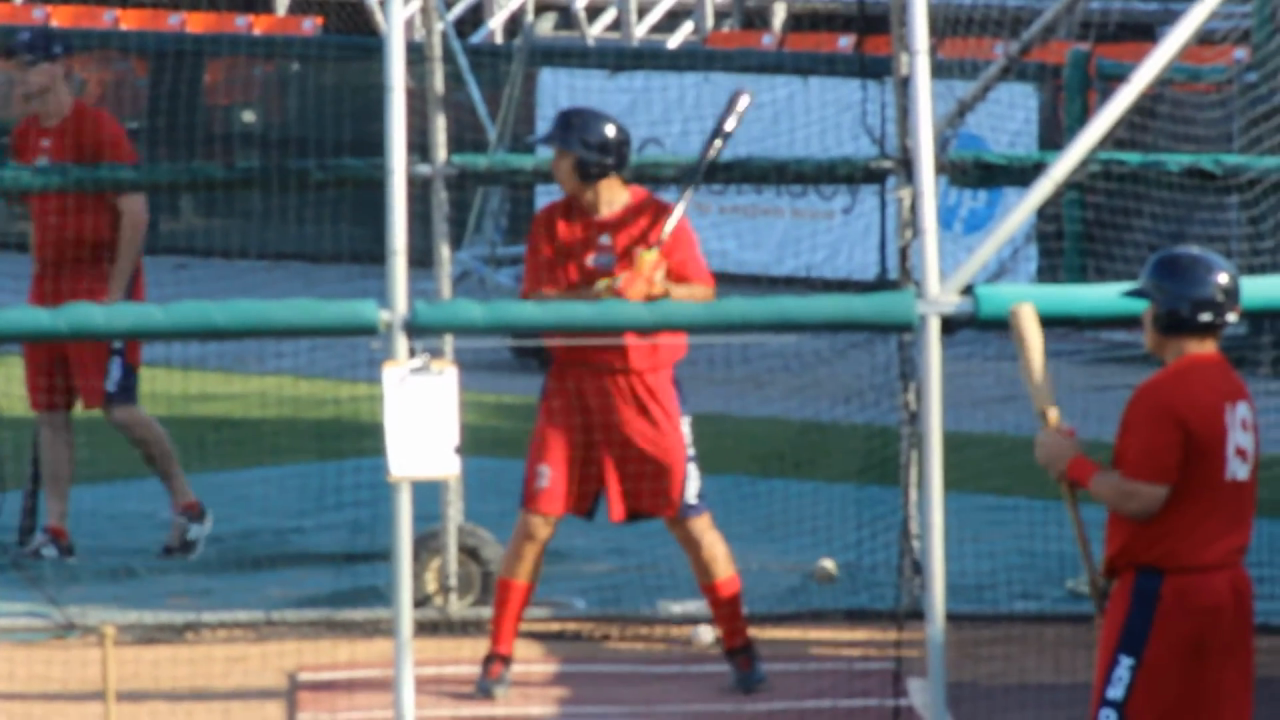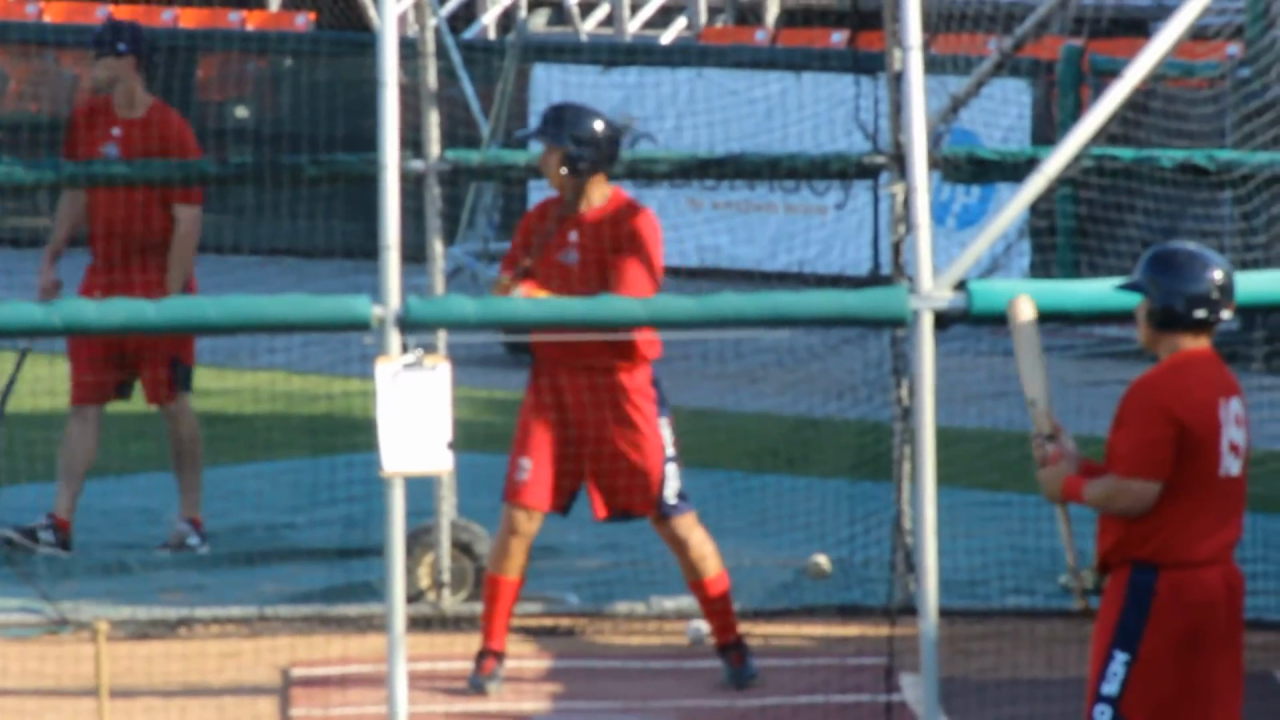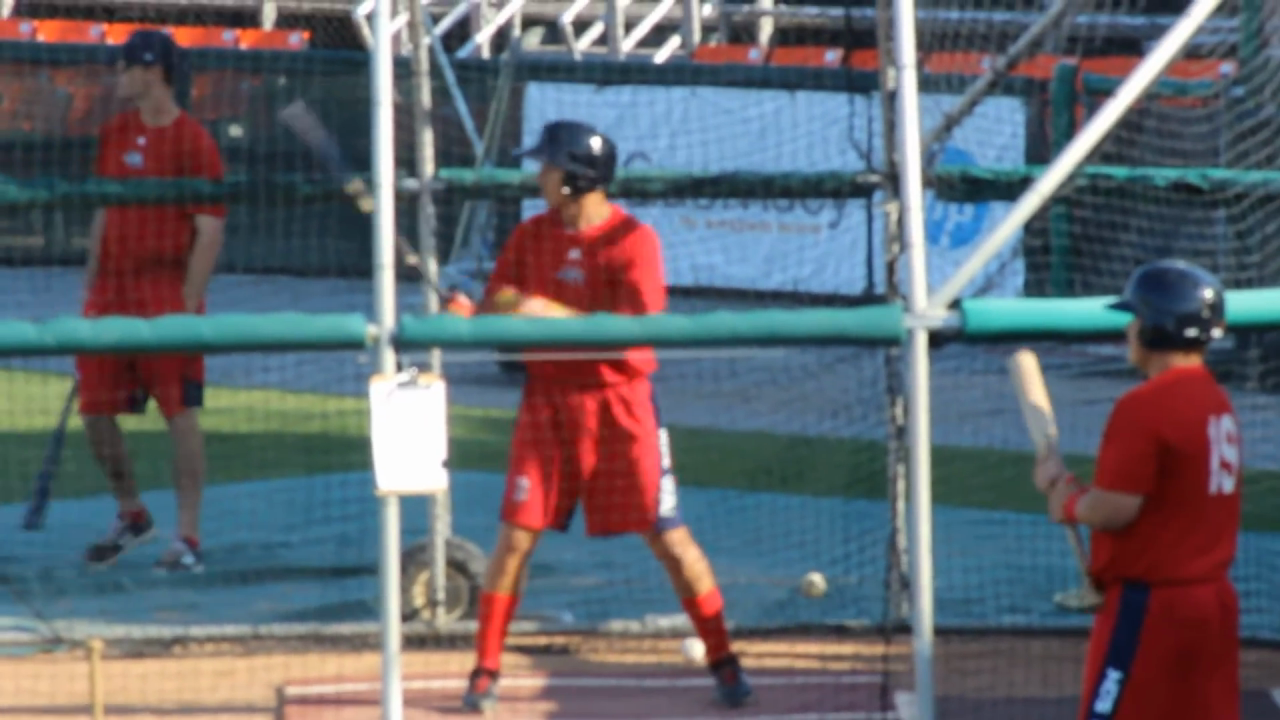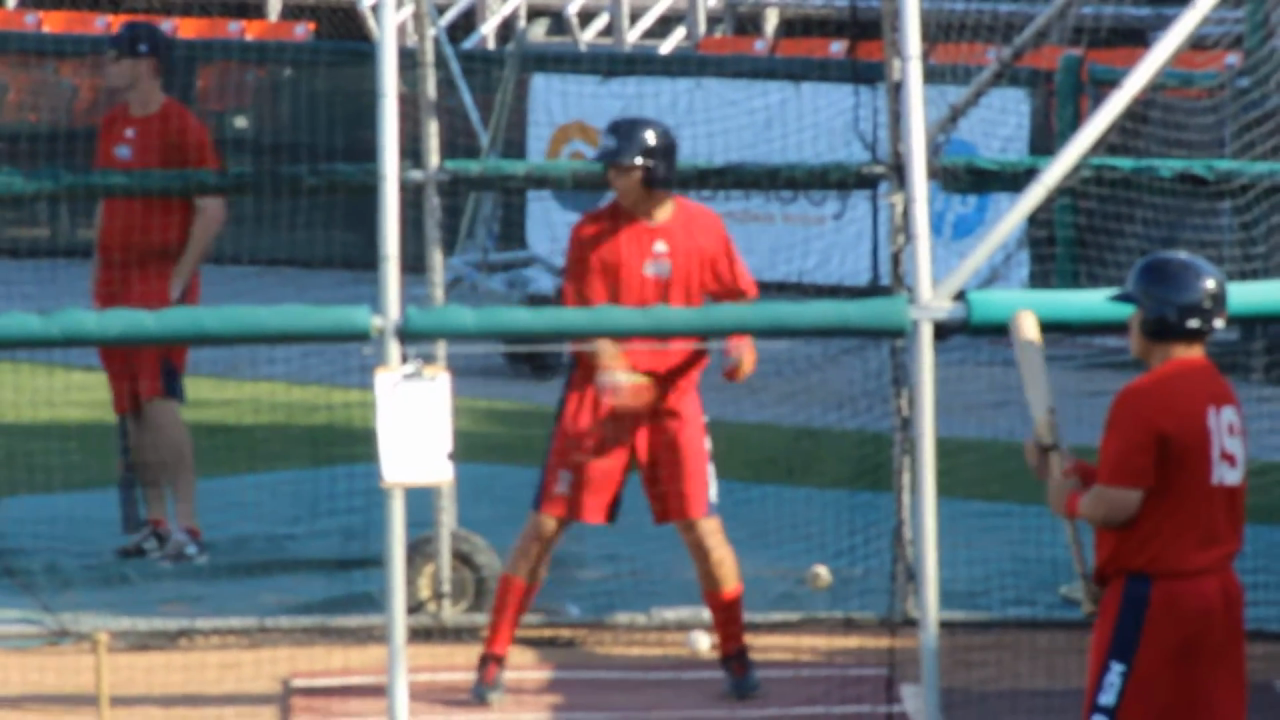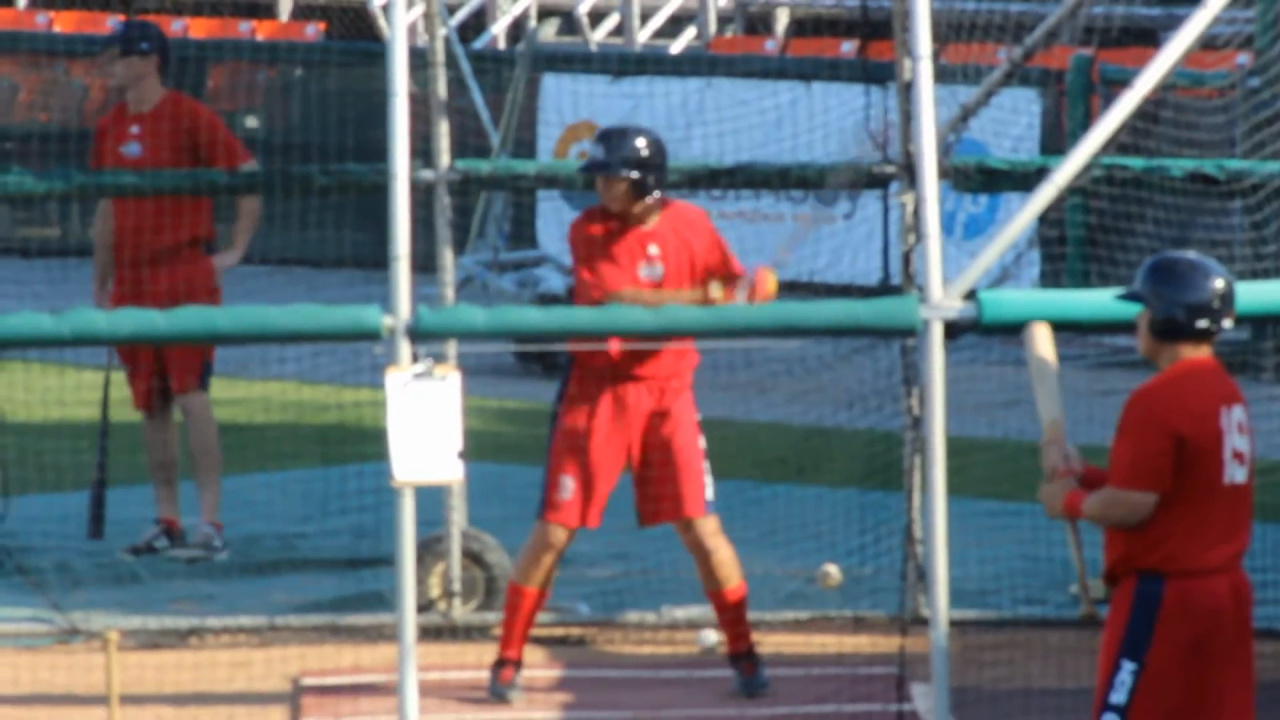
dt=0.4s
person 1, frame 1
left shoulder: (661, 218)
right shoulder: (550, 222)
left elbow: (702, 296)
right elbow: (537, 305)
left wrist: (656, 289)
right wrist: (599, 294)
left hip: (645, 386)
right hip: (572, 383)
left knee: (691, 521)
right knee: (535, 522)
left ankle: (739, 647)
right ankle: (499, 654)
person 1, frame 2
left shoulder: (632, 223)
right shoulder: (541, 218)
right elbow: (517, 287)
left wrist: (537, 298)
right wrist: (509, 290)
left hip: (621, 384)
right hip: (552, 381)
left knee: (673, 518)
right knee: (519, 518)
left ankle: (730, 642)
right ankle: (492, 650)
person 1, frame 3
left shoulder: (634, 240)
right shoulder: (532, 236)
right elbow: (505, 306)
left wrist: (550, 311)
right wrist: (473, 313)
left hip: (620, 402)
right hip: (550, 399)
left knee: (668, 535)
right knee: (517, 535)
left ankle: (724, 660)
right ankle: (486, 668)
person 1, frame 4
left shoulder: (704, 226)
right shoulder: (592, 233)
left elbow: (738, 296)
left wrist: (741, 343)
right wrist: (611, 368)
left hip: (674, 392)
right hip: (600, 391)
left knee: (703, 526)
right knee: (547, 521)
left ankle: (734, 653)
right ankle: (494, 655)
person 1, frame 5
left shoulder: (691, 223)
right shoulder: (588, 231)
left elbow: (736, 289)
right elbow: (623, 302)
left wrist: (754, 288)
right wrist: (710, 293)
left hip: (668, 393)
right hip: (595, 395)
left knee: (701, 527)
right knee: (554, 529)
left ankle: (743, 652)
right ankle: (508, 657)
person 2, frame 1
left shoulder: (100, 129)
right shoulder: (23, 135)
left elbow: (135, 212)
left wrist: (116, 292)
right wrist: (38, 281)
left hip: (105, 285)
right hip: (51, 286)
left knee: (119, 409)
right knee: (50, 412)
left ankle: (189, 509)
right ankle: (55, 532)
person 2, frame 2
left shoulder: (172, 131)
right shoulder: (86, 120)
left elbow: (189, 220)
right elbow: (76, 193)
left wrist: (169, 297)
right wrist: (51, 261)
left hip: (158, 279)
right hip: (103, 277)
left knee: (173, 402)
right knee: (84, 402)
left ankle: (192, 523)
right ankle: (59, 523)
person 2, frame 3
left shoulder: (194, 142)
right shoulder: (114, 133)
left elbow: (209, 232)
right elbow: (106, 212)
left wrist: (187, 308)
right wrist: (90, 285)
left hip: (167, 293)
right hip: (112, 291)
left knee: (180, 416)
right knee: (96, 410)
left ankle: (186, 540)
right ankle: (131, 517)
person 2, frame 4
left shoulder: (181, 127)
right shoulder: (109, 126)
left elbow: (213, 209)
right elbow: (106, 205)
left wrist: (179, 280)
right wrist: (97, 282)
left hip: (162, 281)
right hip: (115, 282)
left knee: (160, 403)
right knee: (132, 408)
left ankle: (187, 530)
right ankle: (155, 526)
person 2, frame 5
left shoulder: (190, 117)
right shoulder: (108, 128)
left elbow: (250, 177)
right elbow: (108, 209)
left wrist: (235, 248)
right wrist: (100, 285)
left hip: (187, 275)
right hip: (133, 280)
left knee: (190, 397)
right knee: (152, 403)
left ankle: (210, 525)
right ankle: (168, 525)
person 3, frame 1
left shoulder: (1163, 393)
right shoulder: (1232, 387)
left elbow: (1140, 498)
left wrist: (1072, 466)
right wrist: (1089, 466)
left hip: (1164, 589)
right hip: (1225, 587)
person 3, frame 2
left shoulder: (1157, 388)
right shoulder: (1223, 383)
left elbow: (1133, 497)
left wrist: (1070, 485)
right wrist: (1080, 467)
left hip: (1156, 586)
right hip: (1215, 582)
person 3, frame 3
left shoulder: (1145, 405)
right shoulder: (1216, 402)
left elbow: (1113, 511)
left wrist: (1071, 505)
right wrist: (1071, 485)
left hip: (1149, 605)
right hip: (1211, 600)
person 3, frame 4
left shoulder: (1145, 398)
right shoulder: (1220, 392)
left elbow: (1116, 505)
left wrist: (1070, 499)
right wrist: (1076, 470)
left hip: (1151, 597)
right hip: (1216, 592)
person 3, frame 5
left shoulder: (1158, 399)
right shoulder: (1225, 391)
left elbow: (1128, 507)
left wrist: (1069, 499)
right wrist: (1082, 475)
left hip: (1162, 596)
right hip: (1224, 591)
